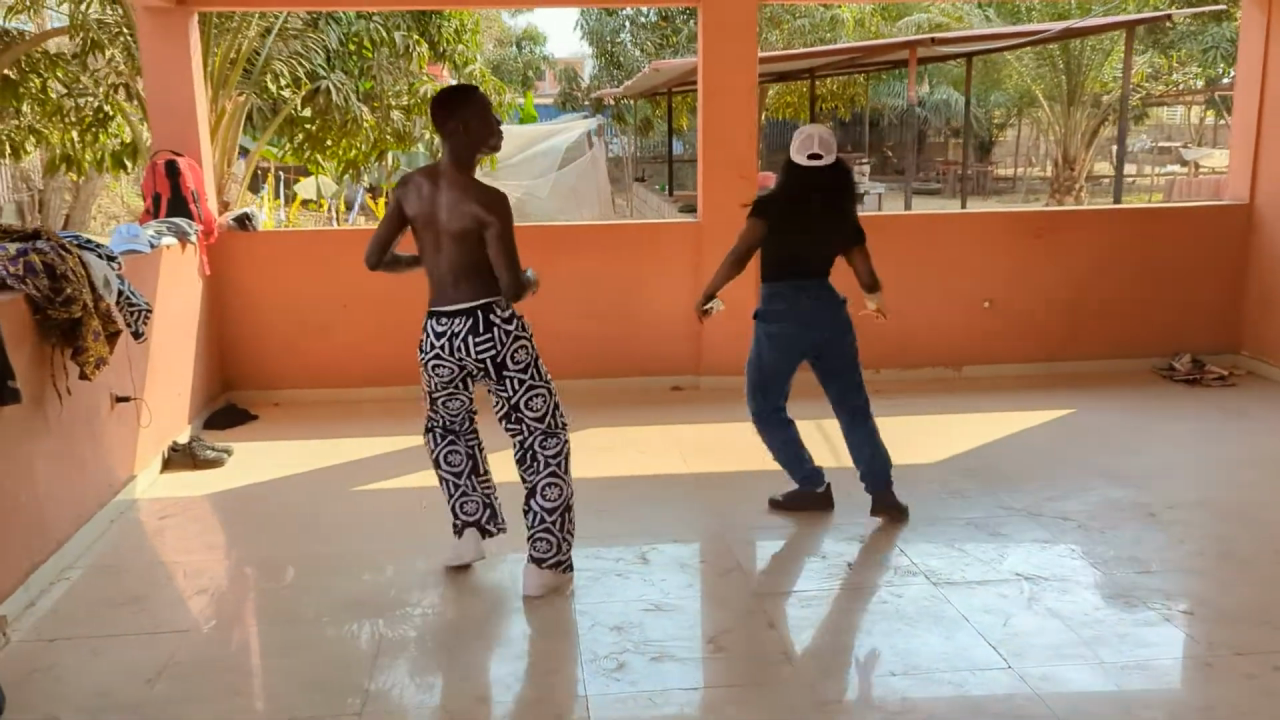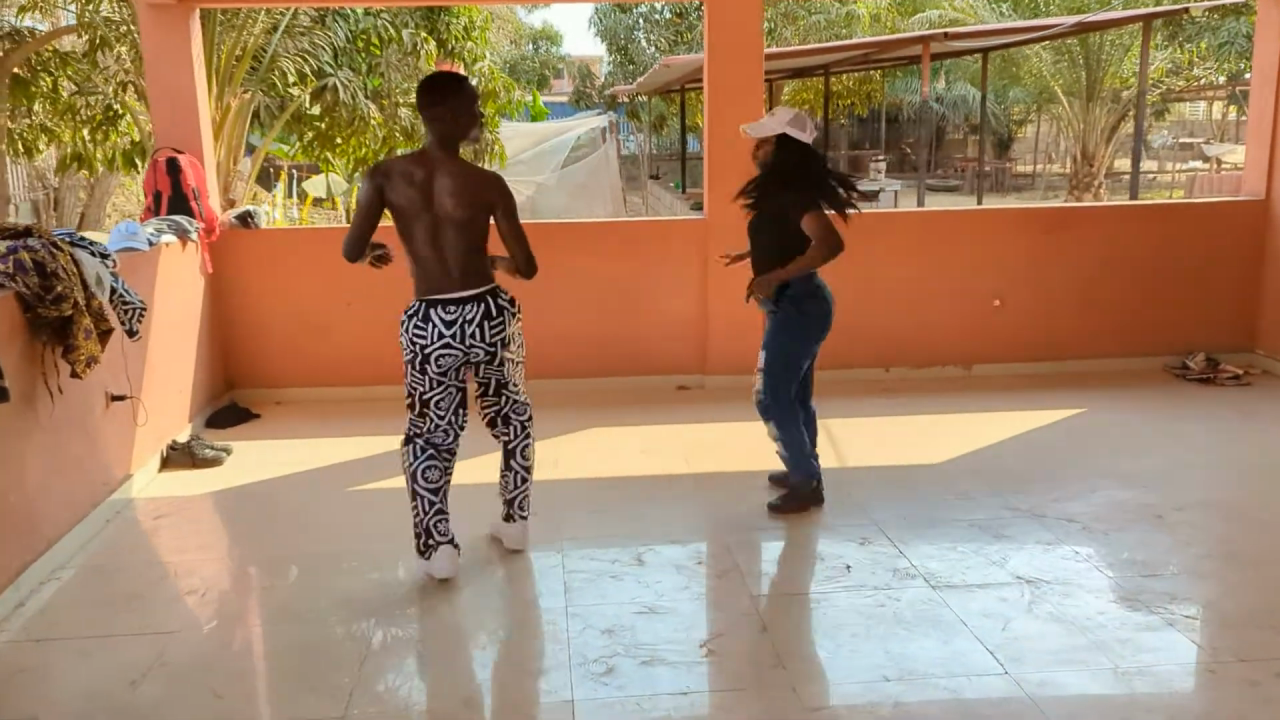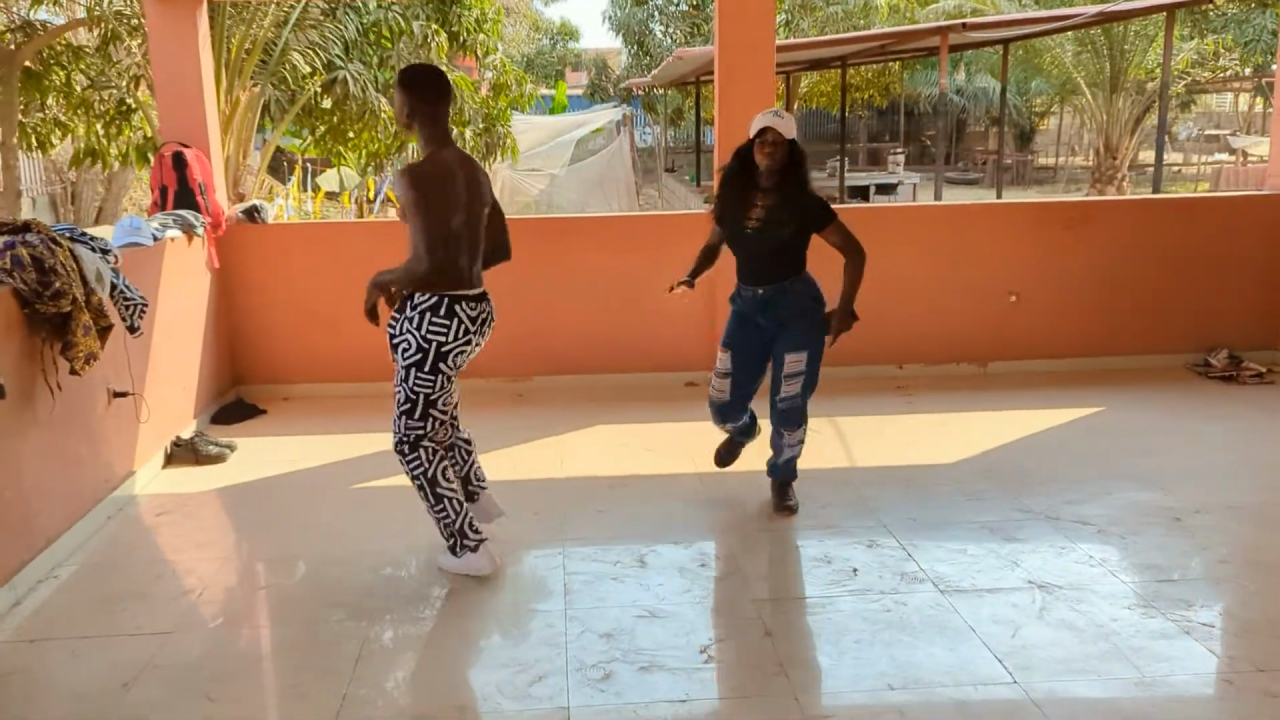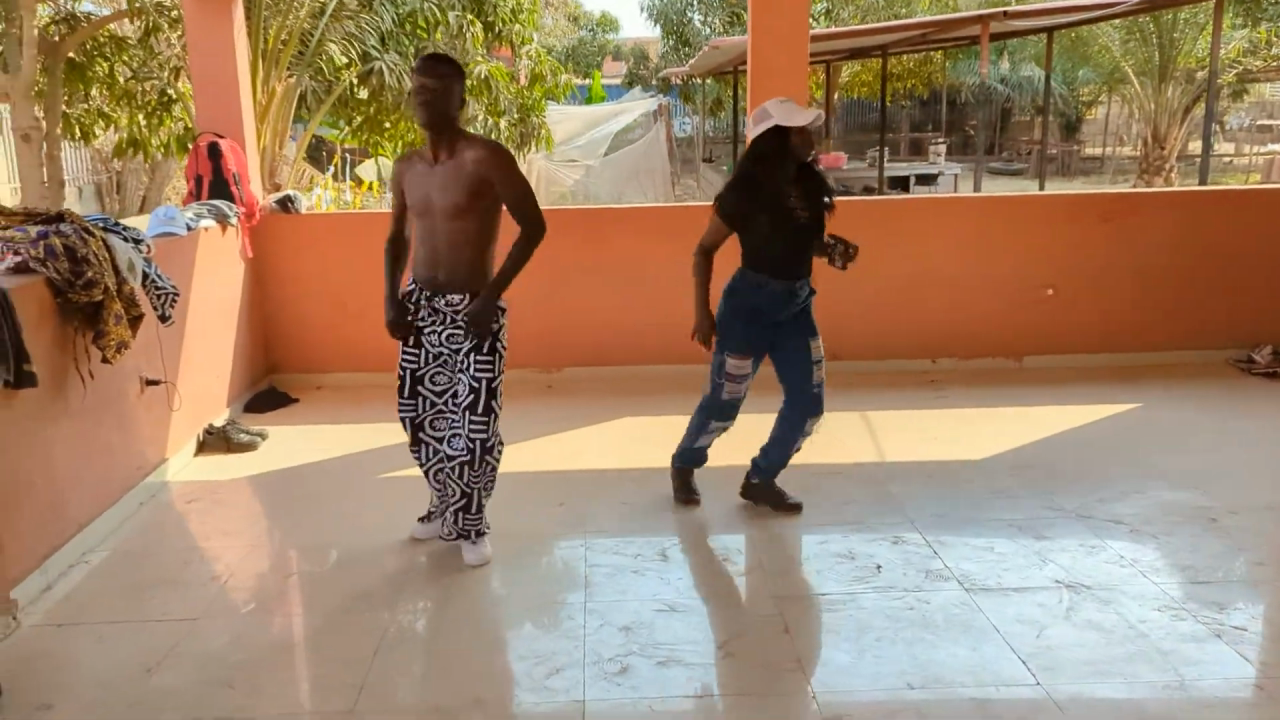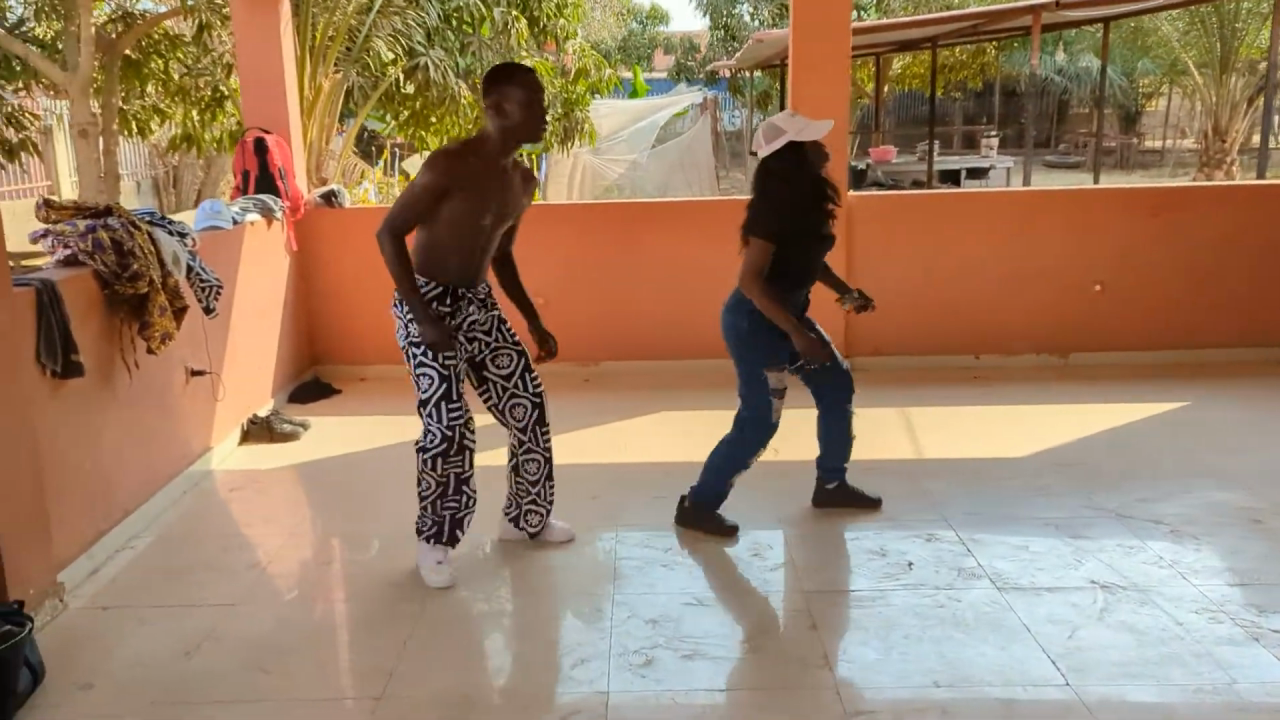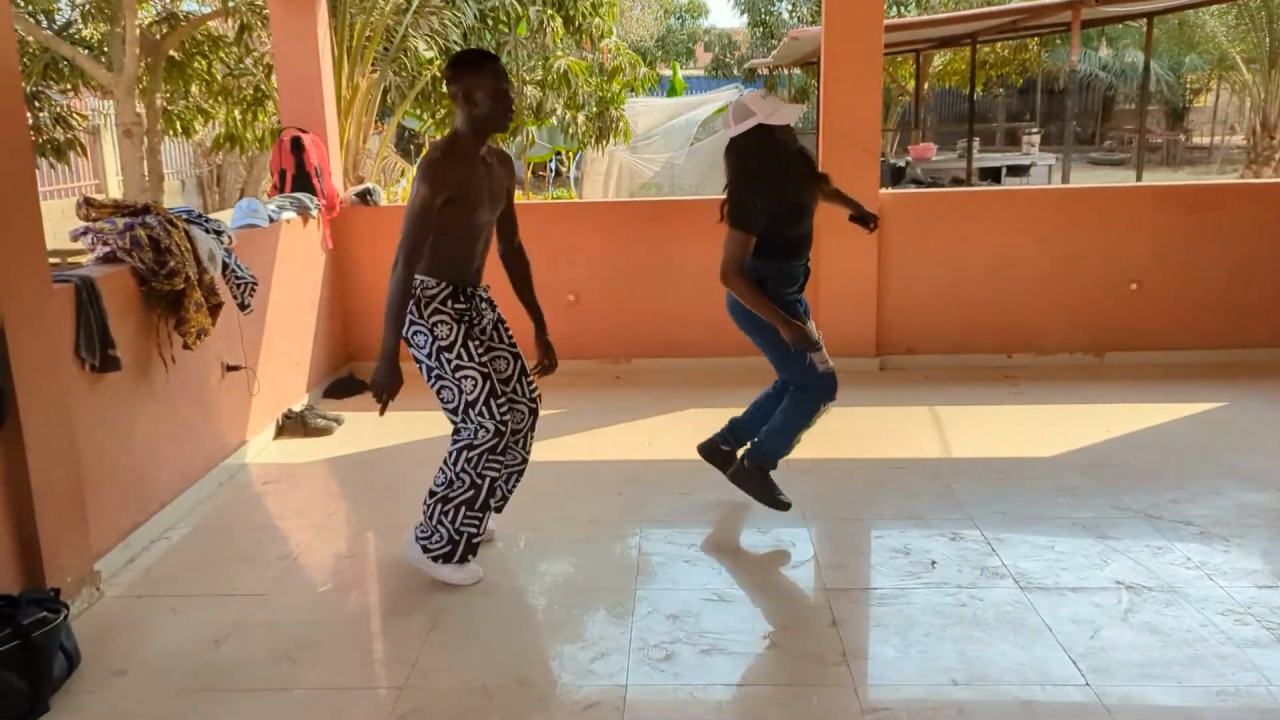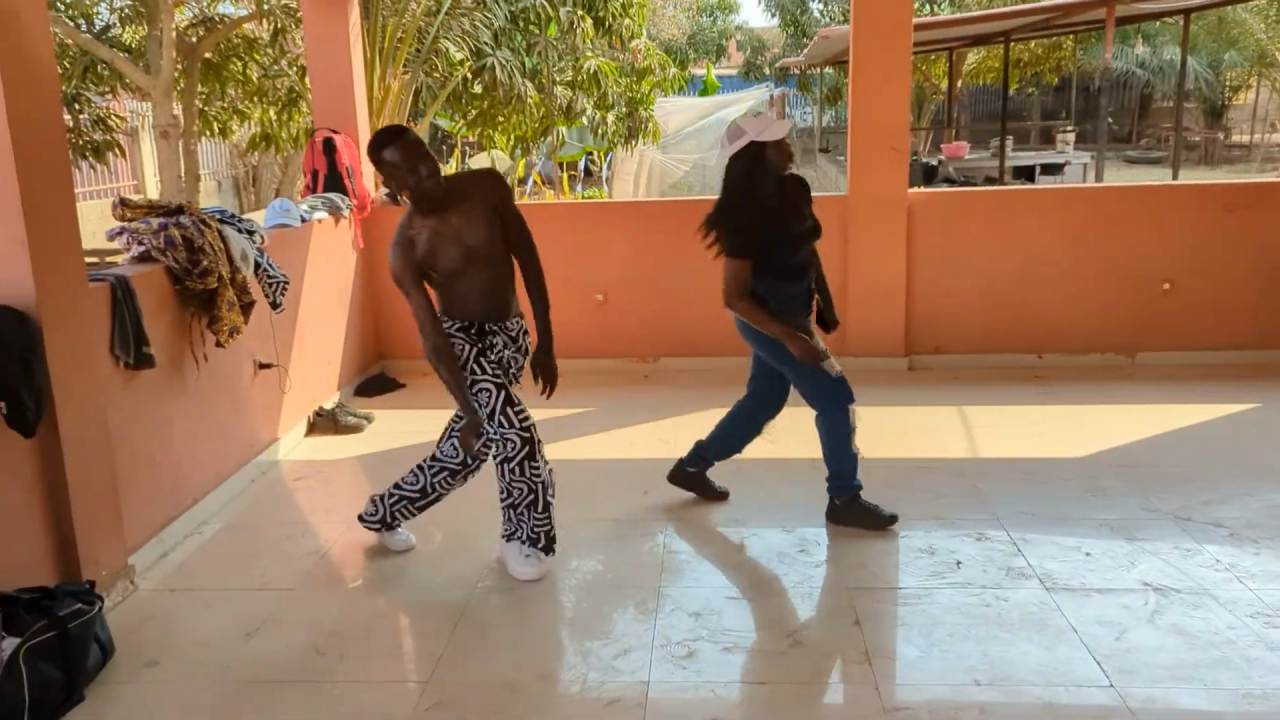
dt=0.3s
person 1, frame 1
left shoulder: (410, 186)
right shoulder: (488, 202)
left elbow: (373, 260)
right elbow: (511, 289)
right wrist: (529, 280)
left hip: (437, 334)
right hip: (491, 329)
left knee: (447, 427)
right knee: (544, 439)
left ankle: (469, 531)
right ankle: (546, 564)
person 1, frame 2
left shoulder: (384, 176)
right shoulder: (487, 184)
left elbow: (352, 252)
right elbow: (527, 267)
left wrist: (377, 248)
left hip: (430, 322)
right hip: (490, 313)
left knee: (431, 438)
right knee: (509, 414)
left ankle: (439, 547)
right ankle: (514, 521)
person 1, frame 3
left shoulder: (416, 178)
right shoulder: (475, 172)
left elbow: (428, 265)
right elbow: (500, 251)
left wrist: (383, 281)
left hip: (430, 319)
right hip: (474, 310)
left knee: (413, 439)
right knee: (435, 406)
left ankle: (471, 547)
right ankle: (474, 495)
person 1, frame 4
left shoulder: (487, 157)
right shoulder: (406, 167)
left elbow: (534, 226)
left wrist: (491, 292)
right wrist: (391, 296)
left hip: (474, 311)
right hip: (420, 303)
left knee: (469, 427)
right knee: (417, 418)
left ankle: (472, 527)
right ankle: (448, 513)
person 1, frame 5
left shoulder: (521, 181)
right shoulder: (449, 164)
right elbow: (389, 234)
left wrist: (536, 322)
right wrist: (424, 315)
left hip: (478, 303)
right hip: (428, 304)
left knee: (527, 409)
right knee: (448, 428)
left ankle: (528, 518)
right ankle: (435, 539)
person 1, frame 6
left shoulder: (499, 165)
right shoulder: (439, 166)
left elbow: (514, 251)
right elbow: (404, 262)
left wrist: (541, 329)
right wrist: (388, 355)
left hip: (474, 302)
right hip: (432, 307)
left knee: (520, 407)
right knee: (484, 430)
left ankle: (471, 511)
right ankle: (433, 546)
person 1, frame 7
left shoulder: (488, 187)
right shoulder: (407, 247)
left elbow: (529, 260)
right elbow: (430, 332)
left wrist: (545, 340)
right wrist: (465, 408)
left hip: (507, 332)
right hip: (461, 339)
left knee: (463, 448)
right knee: (517, 439)
left ankle: (384, 514)
right ankle: (524, 541)
person 2, frame 1
left shoulder: (771, 206)
right shoulder: (841, 216)
left elbow: (737, 257)
right elbow: (868, 281)
left wrist: (706, 296)
right wrist: (875, 300)
left hip: (779, 317)
right hip: (827, 315)
left knee: (766, 409)
right knee: (853, 406)
left ankle: (813, 488)
right ankle: (882, 493)
person 2, frame 2
left shoulder: (797, 192)
right shoulder: (776, 191)
left elbow: (828, 243)
left wrist: (775, 277)
right wrist: (750, 255)
left hip: (798, 307)
right hip: (788, 307)
left knee: (770, 397)
right knee: (793, 393)
left ankle: (806, 482)
right ankle: (802, 473)
person 2, frame 3
left shoulder: (804, 204)
right shoulder: (734, 198)
left elbow: (854, 253)
right elbow: (713, 244)
left wrist: (845, 307)
right wrist: (692, 275)
left hip: (796, 309)
right hip: (748, 308)
left knee: (788, 404)
right knee: (724, 401)
left ankle: (783, 479)
right ankle: (743, 430)
person 2, frame 4
left shoulder: (811, 186)
right shoulder: (745, 190)
right elbow: (704, 250)
left wrist: (837, 250)
right wrist: (702, 309)
left hip: (795, 306)
right hip: (749, 306)
left knee: (807, 403)
right knee: (724, 401)
left ankle: (760, 480)
right ankle: (685, 465)
person 2, frame 5
left shoulder: (810, 198)
right shoulder: (775, 207)
right elbow: (750, 280)
left wrist: (845, 291)
right wrist: (797, 331)
left hip: (787, 317)
right hip: (755, 323)
left knee: (838, 387)
right knee: (759, 423)
left ankle: (832, 484)
right ankle: (698, 505)
person 2, frame 6
left shoulder: (791, 163)
right shoulder: (752, 192)
left elbow: (819, 185)
right elbow: (729, 273)
left wrist: (856, 209)
right wrist: (780, 321)
left hip: (782, 289)
right hip: (762, 298)
left knee: (798, 382)
right knee: (817, 385)
left ankle: (724, 444)
right ankle: (755, 465)
person 2, frame 7
left shoulder: (795, 191)
right shoulder: (745, 217)
left elbow: (808, 248)
right elbow: (735, 297)
left wrist: (825, 301)
right wrist: (792, 339)
left hip: (791, 312)
right hip: (770, 321)
left knee: (762, 401)
right knee: (834, 396)
left ankle: (691, 467)
right ankle: (844, 499)
